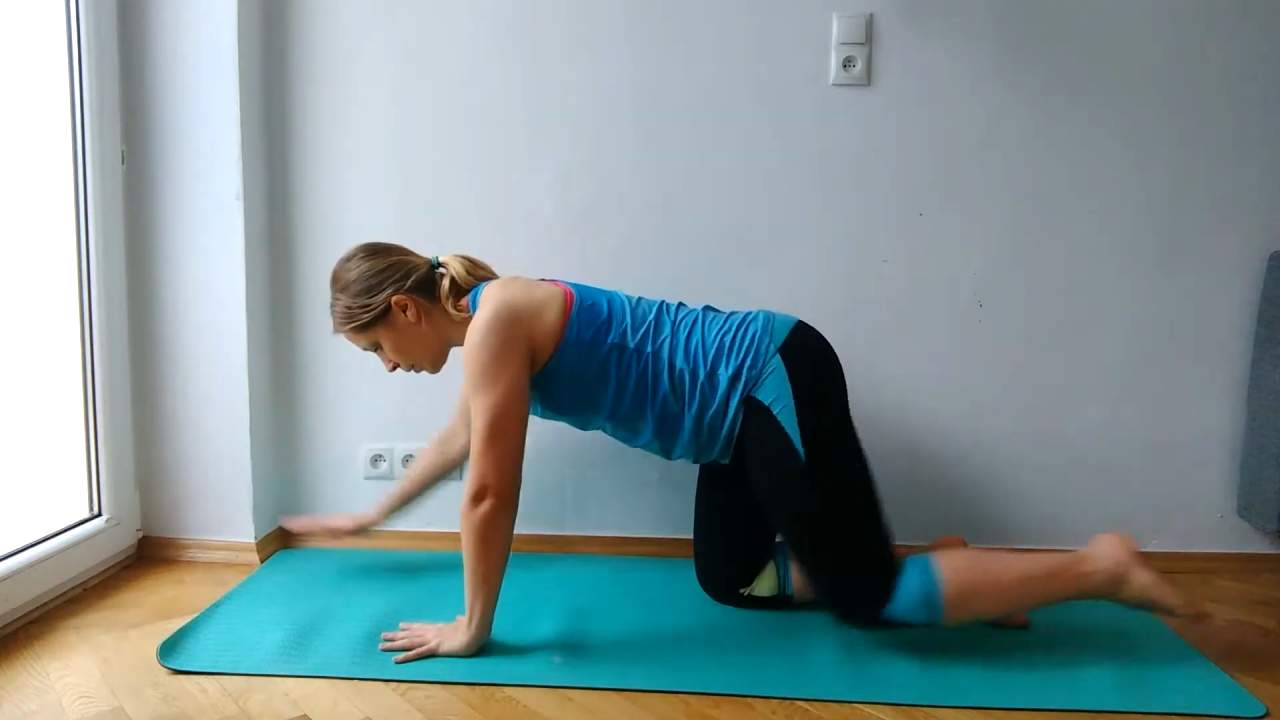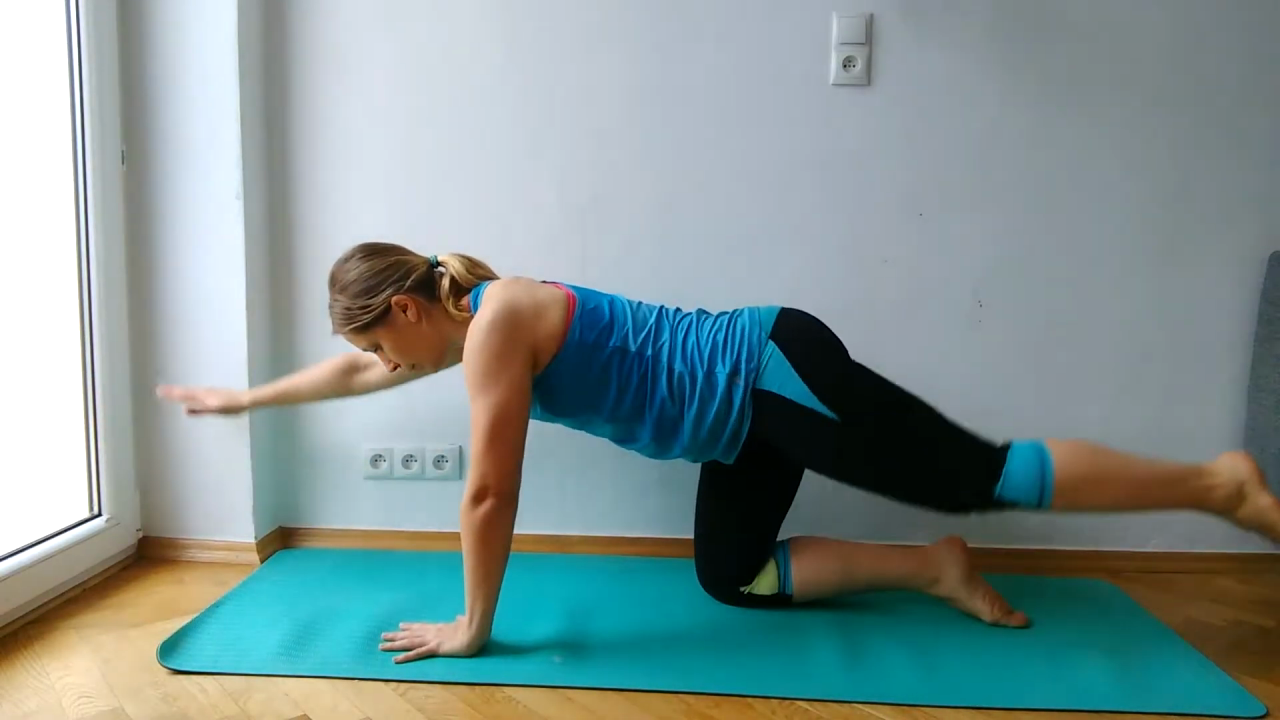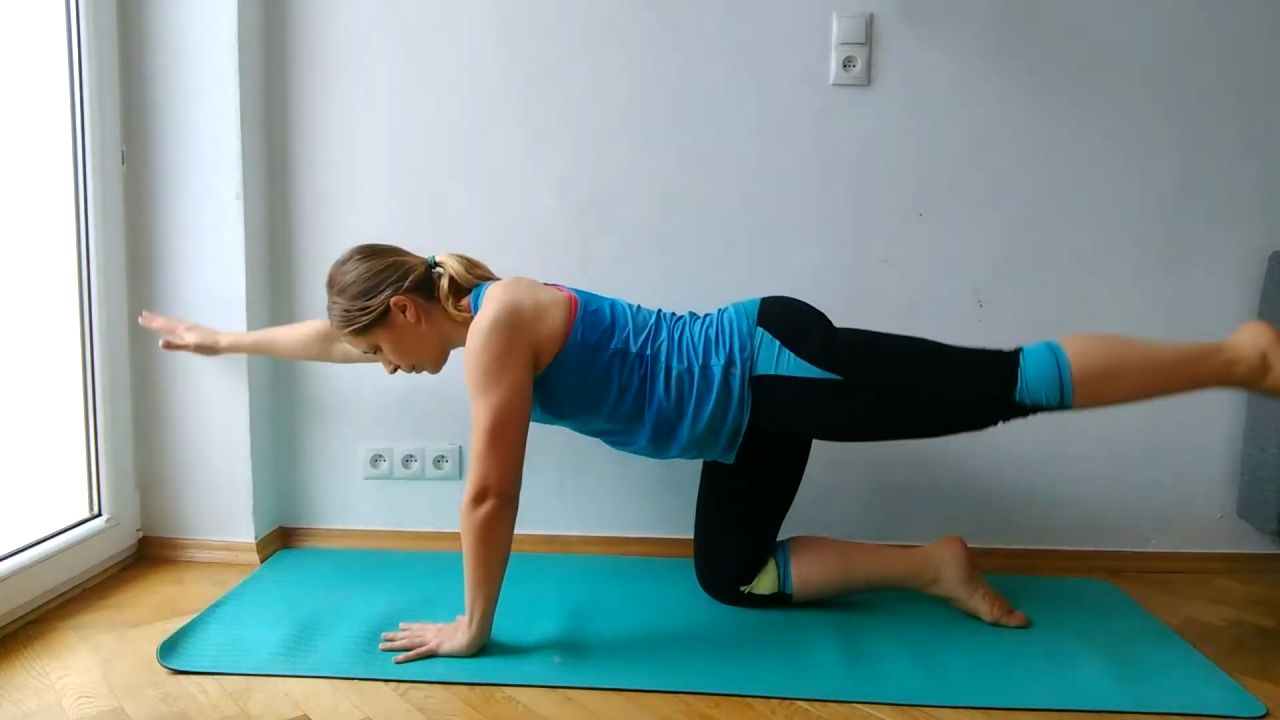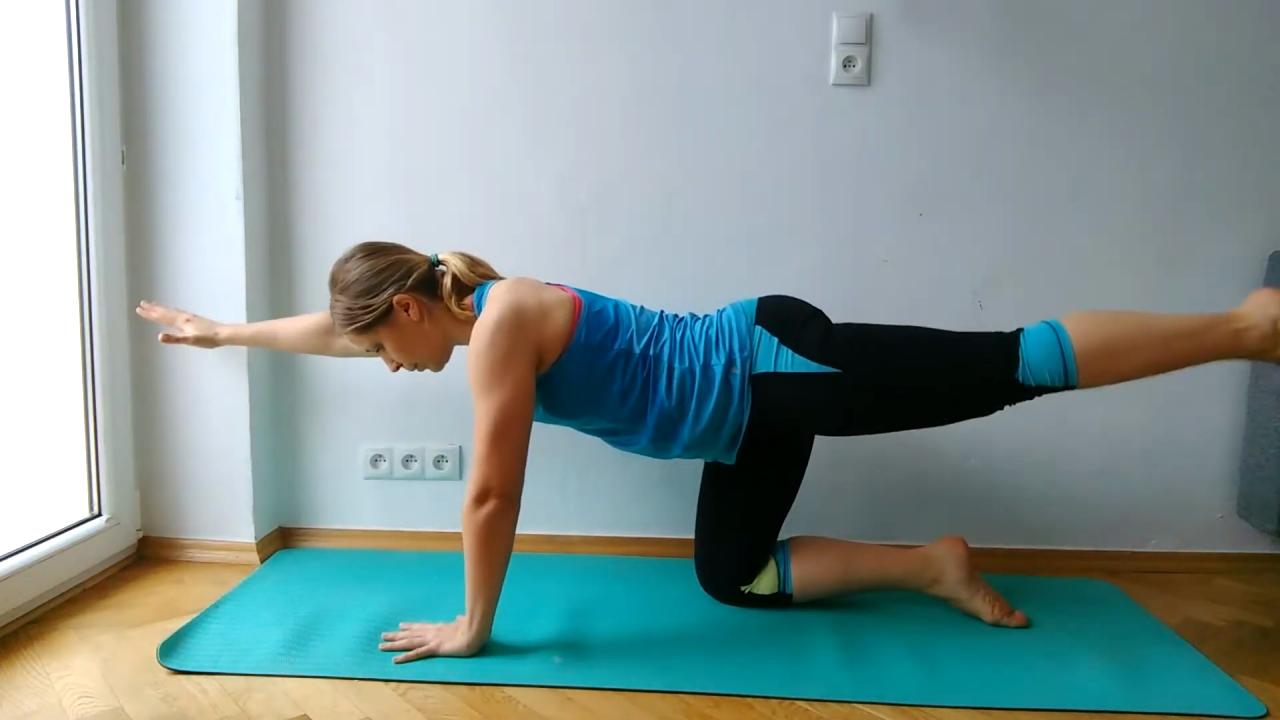
dt=0.4s
person 1, frame 1
left shoulder: (491, 325)
right shoulder: (497, 320)
left elbow: (490, 495)
right elbow: (462, 437)
left wrist: (471, 627)
right wrist: (371, 515)
left hip: (773, 380)
right hip: (751, 392)
left knee: (863, 596)
right knee: (730, 578)
left ankle: (1096, 567)
right ankle: (943, 561)
person 1, frame 2
left shoulder: (494, 326)
right shoulder: (466, 318)
left elbow: (488, 497)
right elbow: (356, 375)
left wrist: (472, 628)
right wrist: (244, 396)
left hip: (773, 372)
right hip: (745, 398)
left knee: (980, 474)
right knee: (728, 578)
right ankle: (936, 570)
person 1, frame 3
left shoulder: (493, 328)
right shoulder: (463, 312)
left elbow: (489, 497)
right elbow: (334, 336)
left wrist: (470, 627)
right wrist: (221, 339)
left hip: (773, 364)
right hip: (749, 398)
left knee: (1004, 382)
right knee: (731, 577)
right ankle: (932, 565)
person 1, frame 4
left shoulder: (499, 325)
right shoulder: (460, 309)
left elbow: (491, 496)
right elbow: (336, 325)
left wrist: (471, 628)
right wrist: (220, 331)
left hip: (775, 363)
right hip: (753, 402)
left knee: (1010, 364)
right knee: (732, 578)
right ankle: (932, 566)
